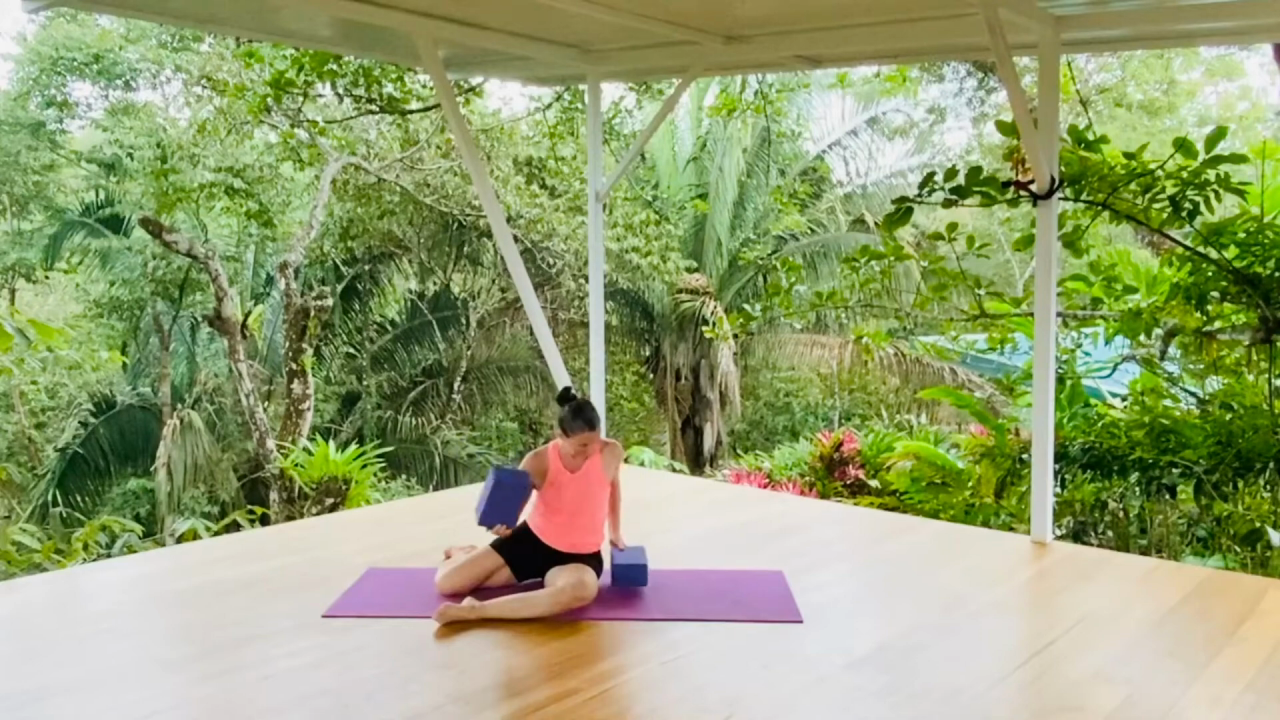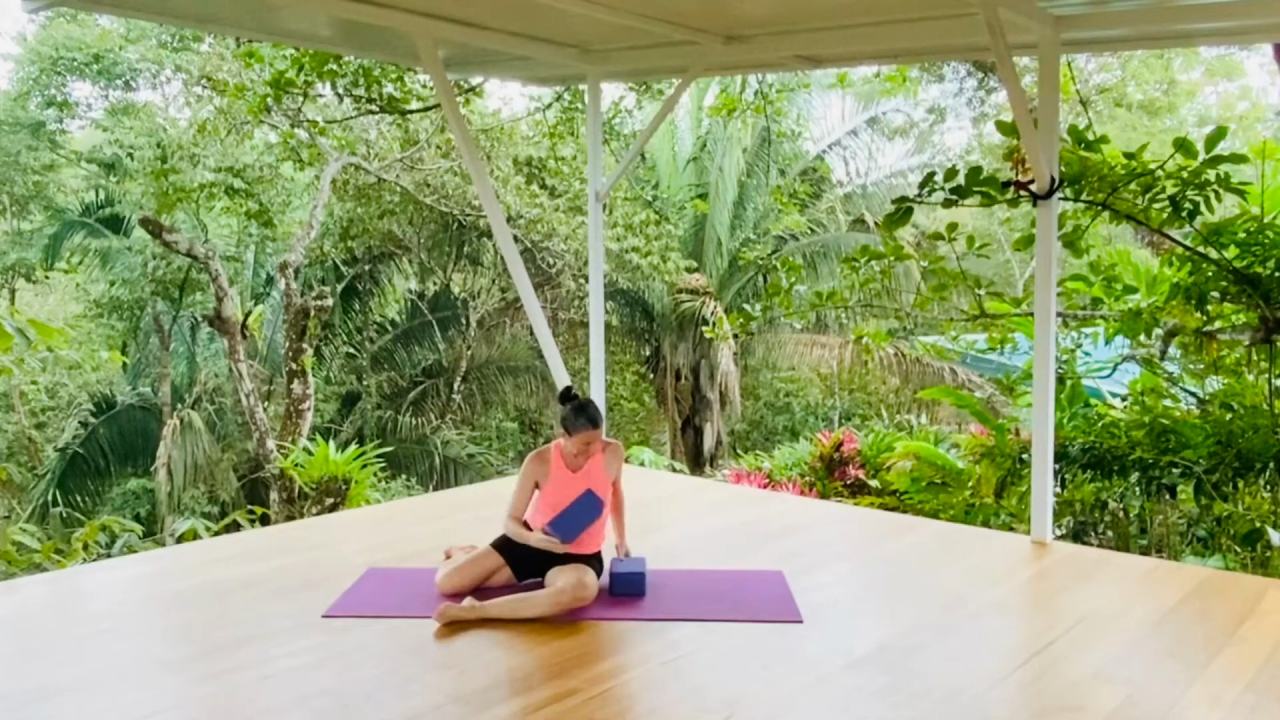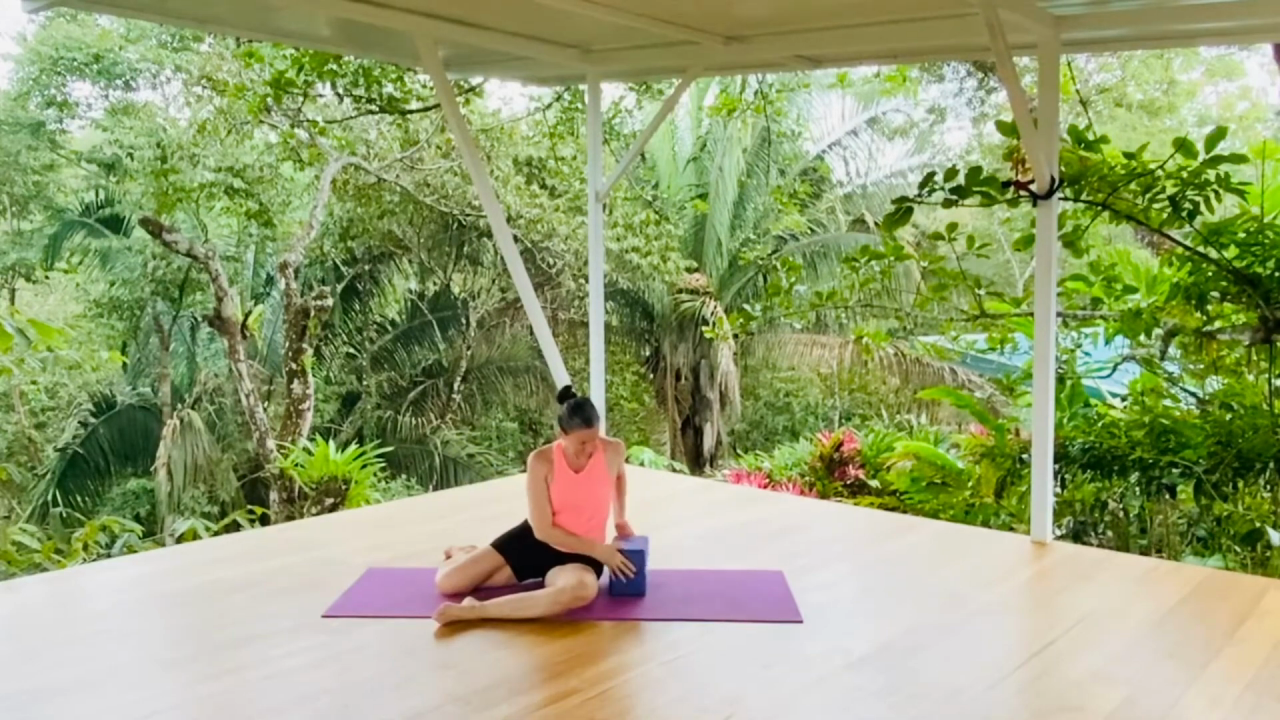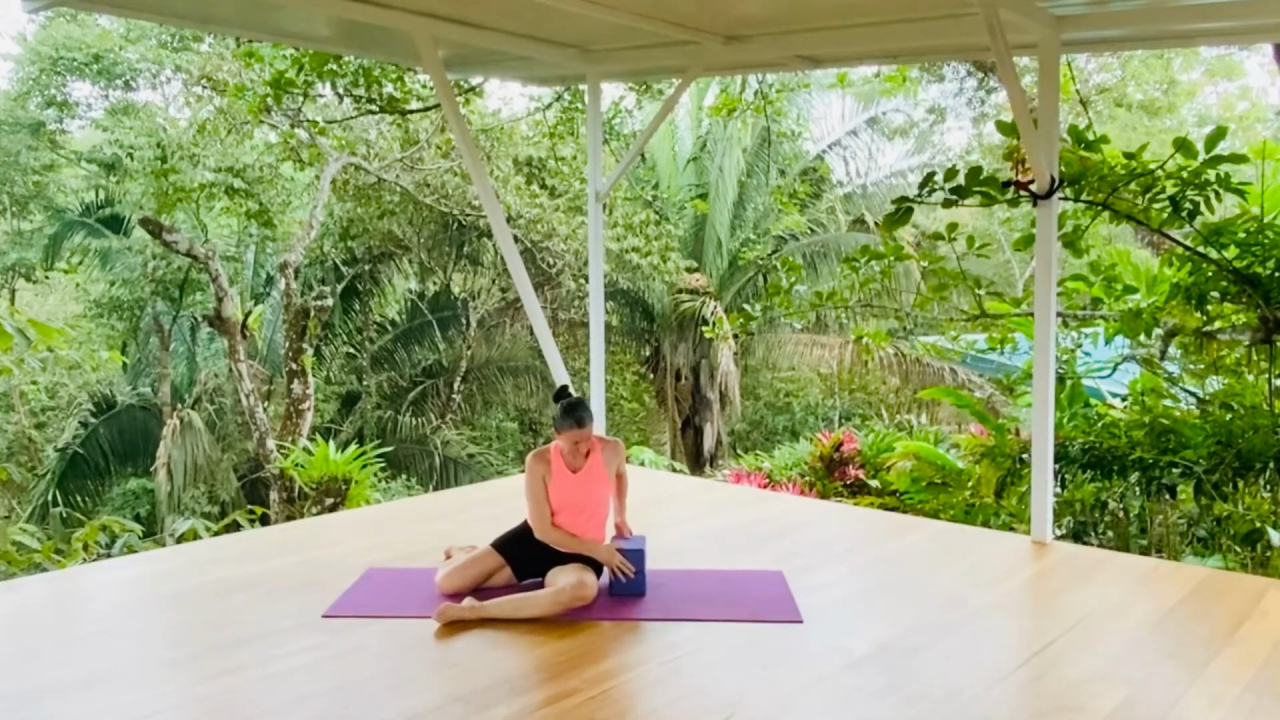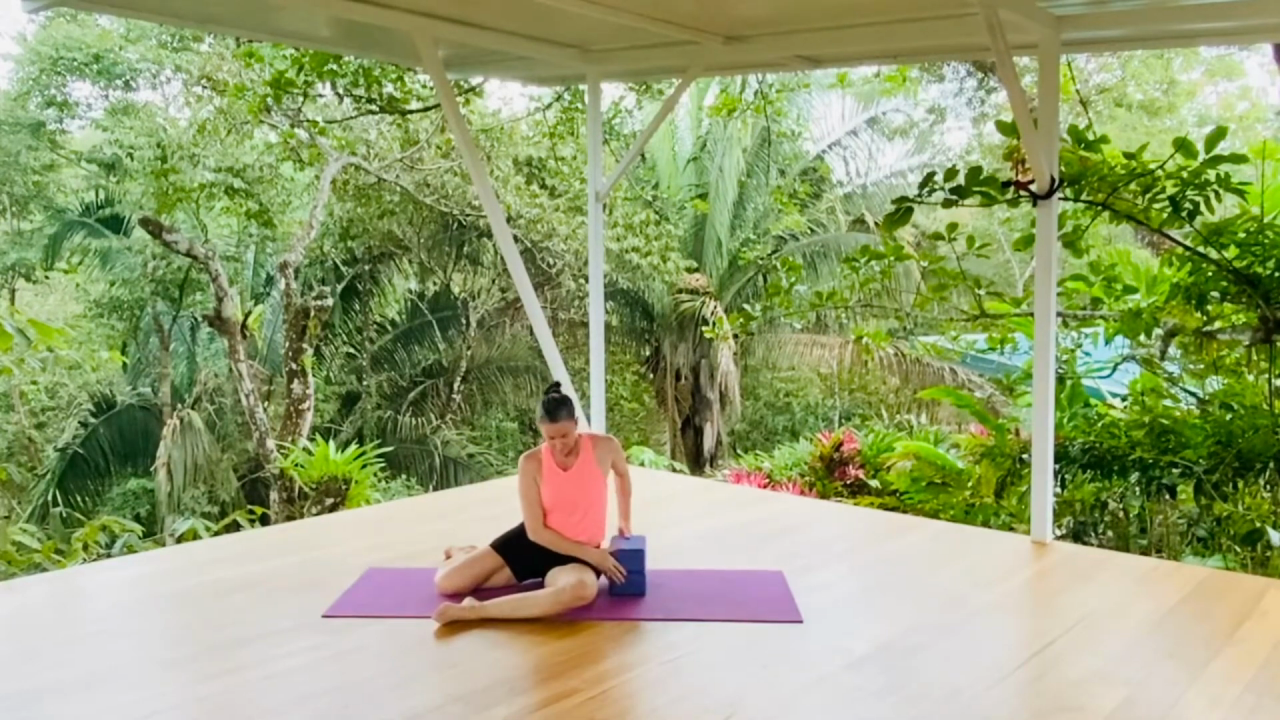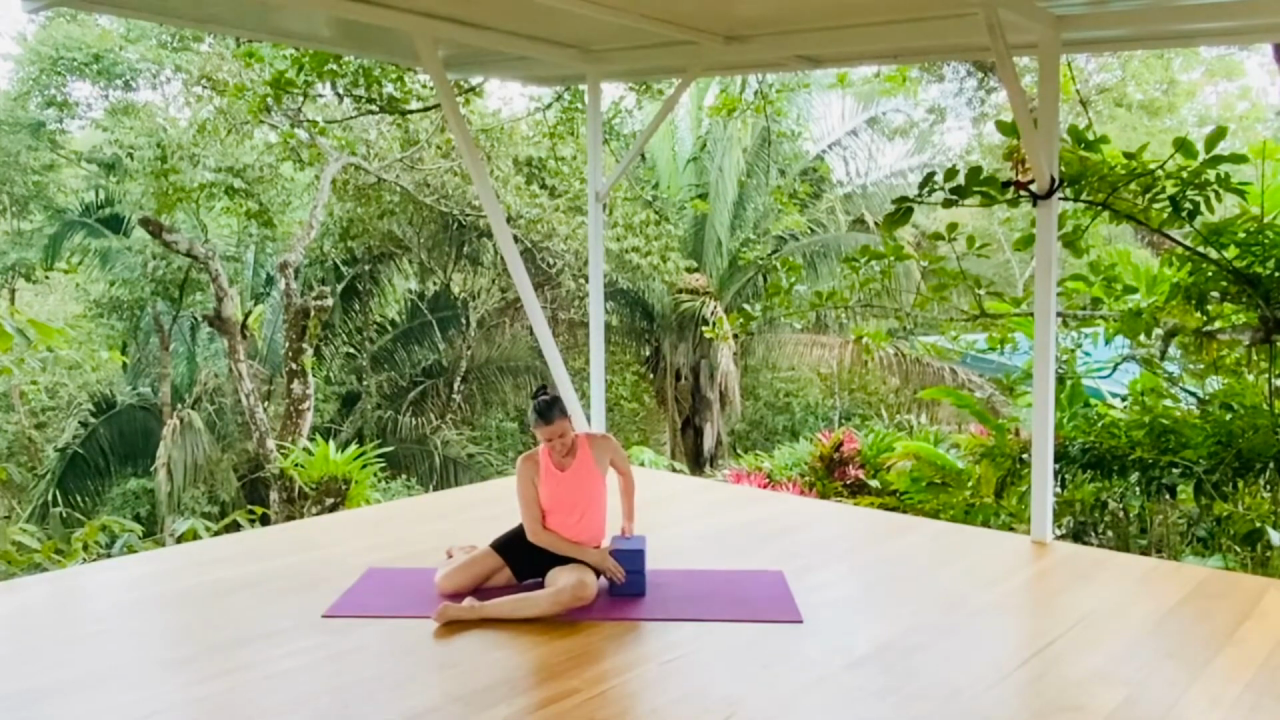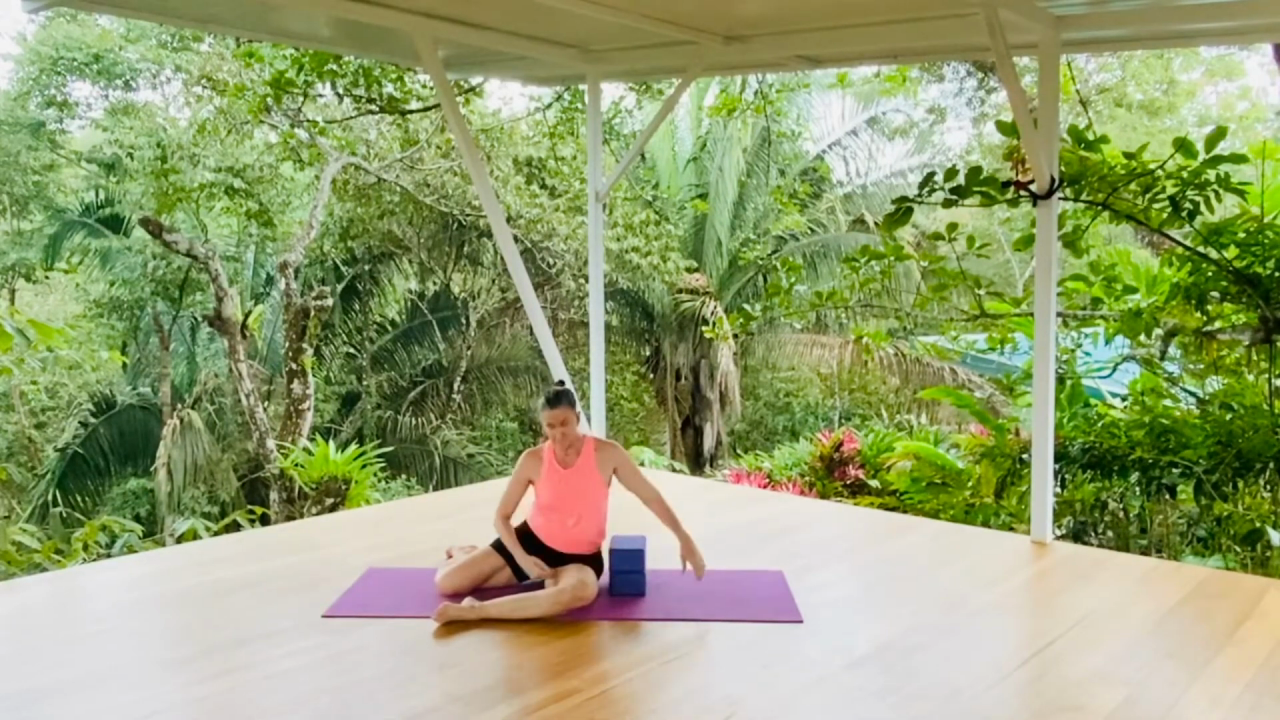
dt=0.7s
person 1, frame 1
left shoulder: (611, 453)
right shoulder: (537, 462)
left wrist: (615, 531)
right wrist: (499, 526)
left hip: (579, 556)
right hip: (532, 540)
left knee: (580, 590)
right knee: (446, 582)
left ankle: (476, 610)
right ankle: (468, 553)
person 1, frame 2
left shoulder: (613, 453)
right shoulder: (539, 462)
right elbow: (511, 521)
left wrist: (621, 538)
right wrist: (534, 540)
left hip: (579, 557)
right hip: (535, 543)
left knee: (581, 590)
right knee: (446, 583)
left ankle: (475, 610)
right ankle: (468, 554)
person 1, frame 3
left shoulder: (613, 450)
right shoulder: (541, 461)
right elbow: (543, 530)
left wrist: (620, 519)
right wrist: (598, 550)
left hip: (579, 556)
right hip: (534, 540)
left knee: (581, 590)
right knee: (447, 581)
left ankle: (476, 610)
right ankle: (468, 553)
person 1, frame 4
left shoulder: (612, 450)
right shoulder: (539, 462)
right elbow: (542, 530)
left wrist: (621, 517)
right wrist: (598, 550)
left hip: (579, 555)
right hip: (533, 540)
left knee: (582, 589)
right knee: (447, 582)
left ankle: (476, 610)
right ankle: (468, 554)
person 1, frame 5
left shoulder: (605, 447)
right shoulder: (531, 463)
left elbow: (623, 475)
right elbow: (536, 530)
left wrist: (624, 520)
right wrist: (590, 554)
left hip: (577, 556)
right hip: (532, 542)
left knee: (582, 590)
right knee: (446, 582)
left ankle: (476, 611)
right ankle: (468, 554)
person 1, frame 6
left shoulder: (601, 446)
right shoulder: (529, 465)
left elbow: (625, 473)
right elbow: (534, 532)
left wrist: (628, 520)
right wrist: (590, 554)
left hip: (578, 556)
right hip: (531, 542)
left knee: (581, 589)
right knee: (446, 582)
left ankle: (476, 610)
right ankle: (468, 554)
person 1, frame 7
left shoulder: (608, 453)
right shoulder: (533, 459)
left elbow: (651, 497)
right elbow: (502, 516)
left wrist: (686, 542)
right wrist: (522, 558)
left hip: (579, 556)
right hip: (532, 539)
left knee: (581, 590)
right knee: (447, 582)
left ankle: (476, 611)
right ankle: (470, 554)
